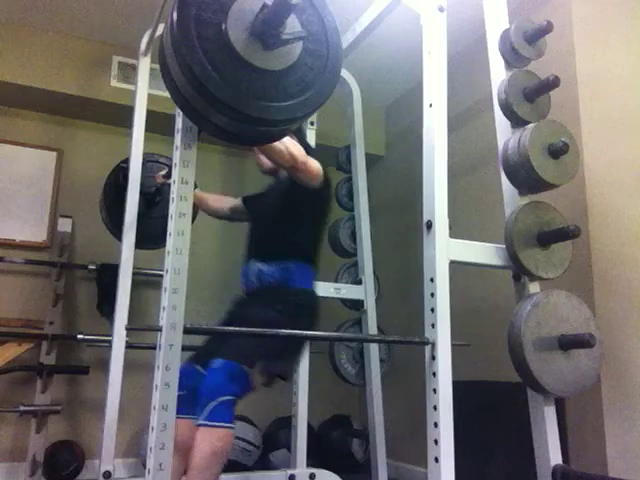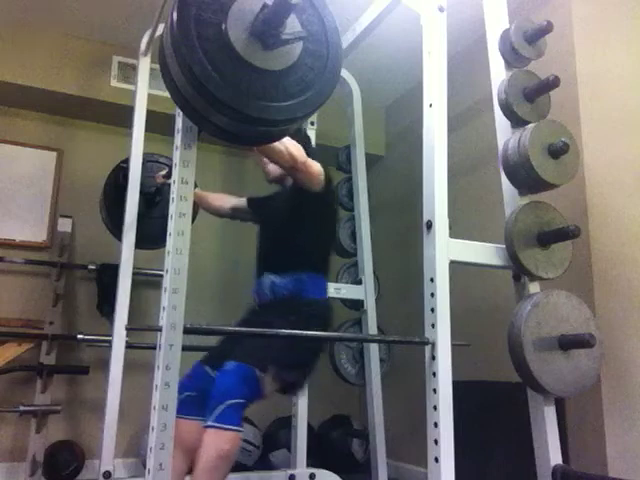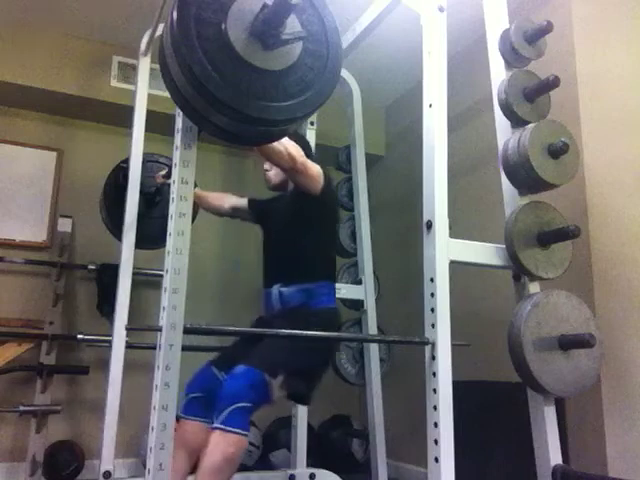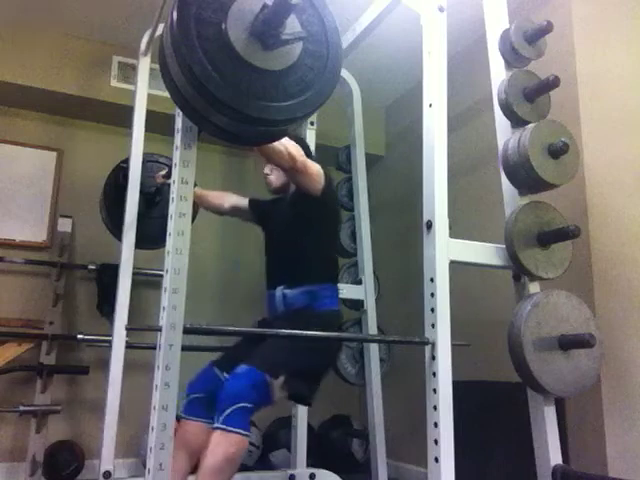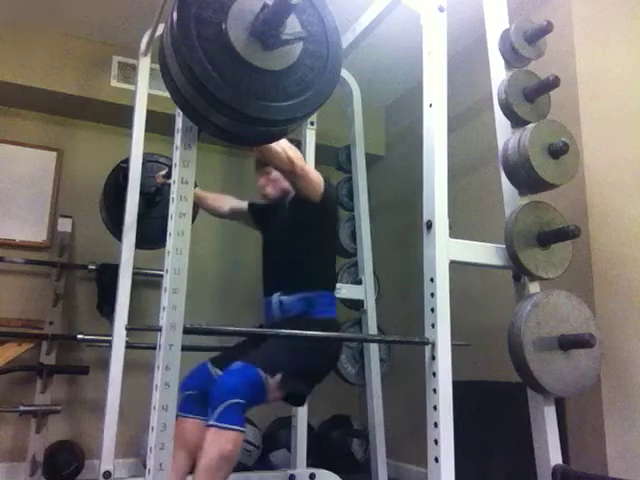
dt=0.1s
person 1, frame 1
left shoulder: (308, 182)
right shoulder: (268, 197)
left elbow: (294, 157)
right elbow: (224, 207)
left hip: (287, 303)
right hip: (254, 302)
left knee: (219, 388)
right knee: (189, 385)
person 1, frame 2
left shoulder: (313, 188)
right shoulder: (275, 203)
left elbow: (294, 159)
right elbow: (226, 205)
left hip: (299, 313)
right hip: (268, 311)
left knee: (228, 391)
right knee: (195, 388)
person 1, frame 3
left shoulder: (315, 193)
right shoulder: (275, 207)
left elbow: (293, 160)
right elbow: (226, 205)
left hip: (310, 321)
right hip: (276, 320)
left knee: (237, 395)
right knee: (200, 391)
person 1, frame 4
left shoulder: (316, 193)
right shoulder: (276, 209)
left elbow: (293, 159)
right elbow: (227, 204)
left hip: (311, 322)
right hip: (279, 322)
left knee: (238, 395)
right knee: (202, 392)
person 1, frame 5
left shoulder: (312, 201)
right shoulder: (270, 211)
left elbow: (294, 165)
right elbow: (224, 204)
left hip: (310, 330)
right hip: (279, 327)
left knee: (230, 391)
right knee: (194, 389)
